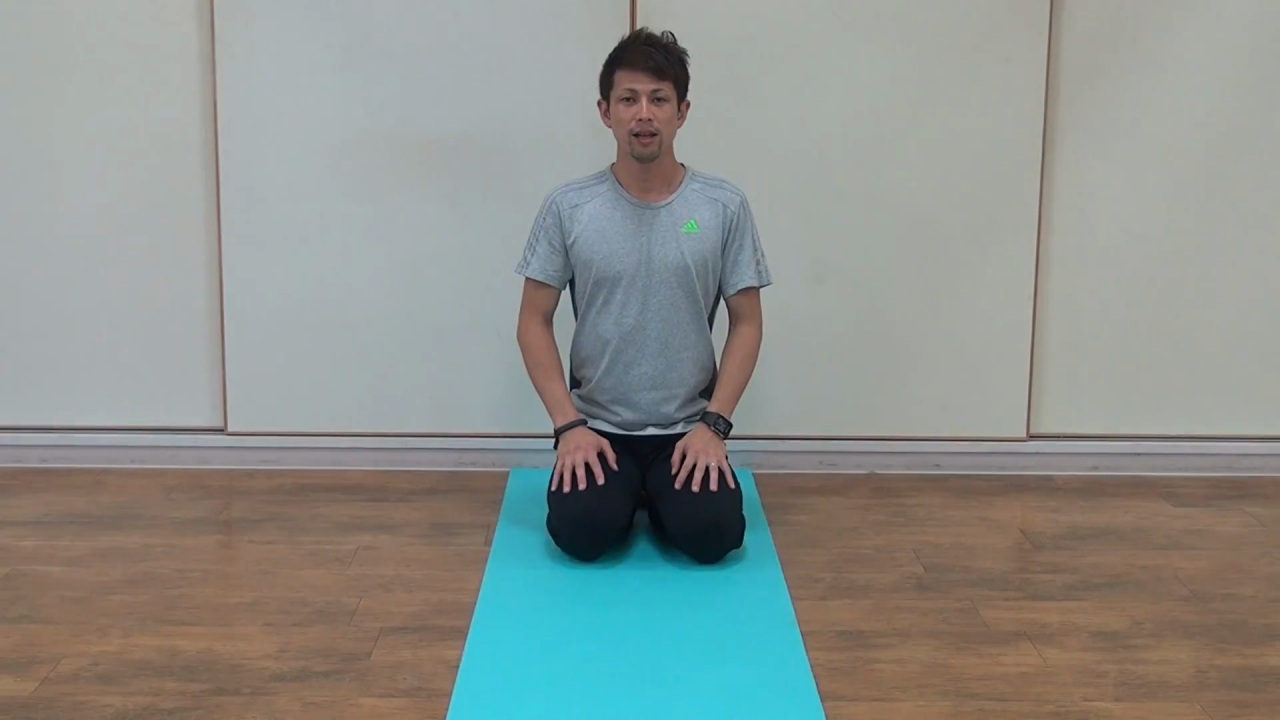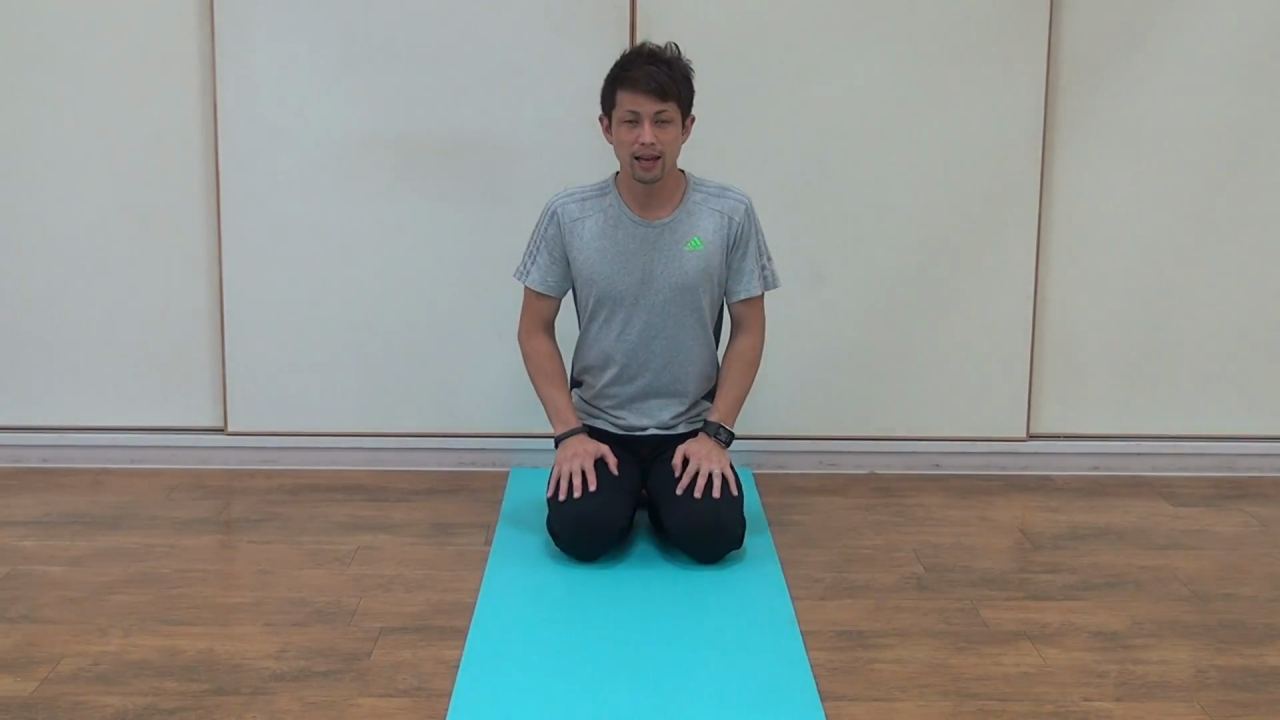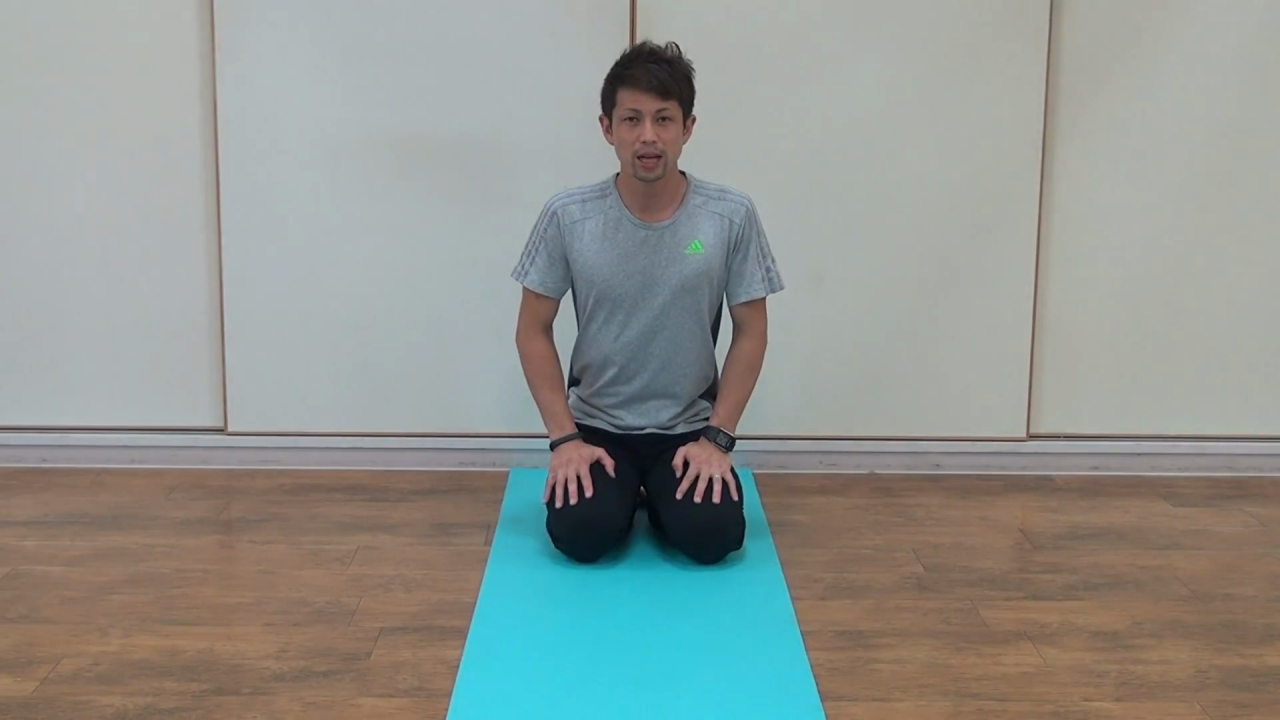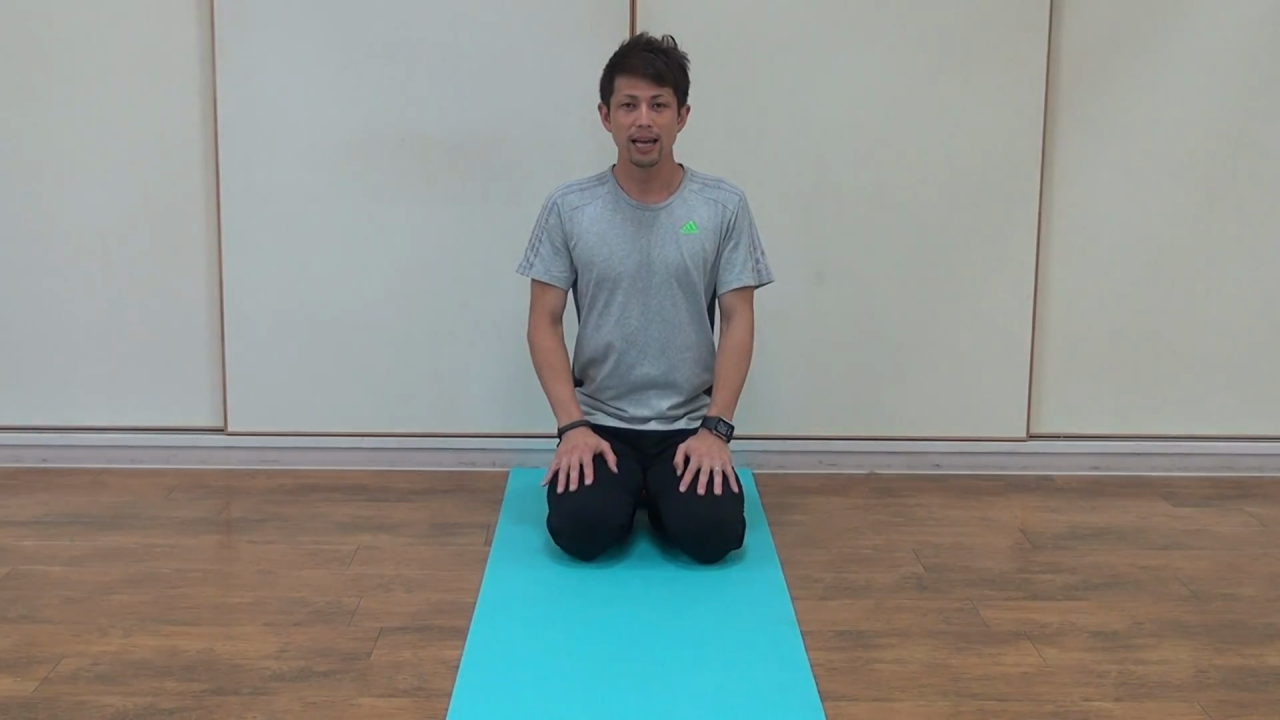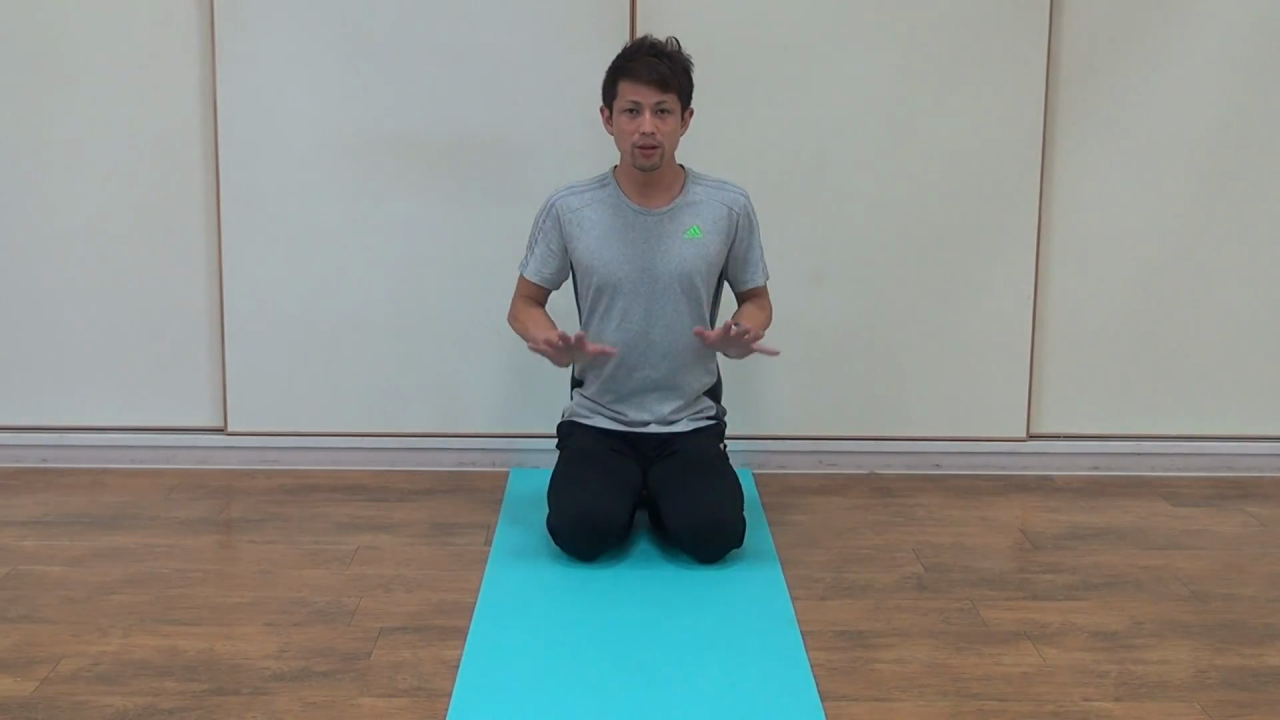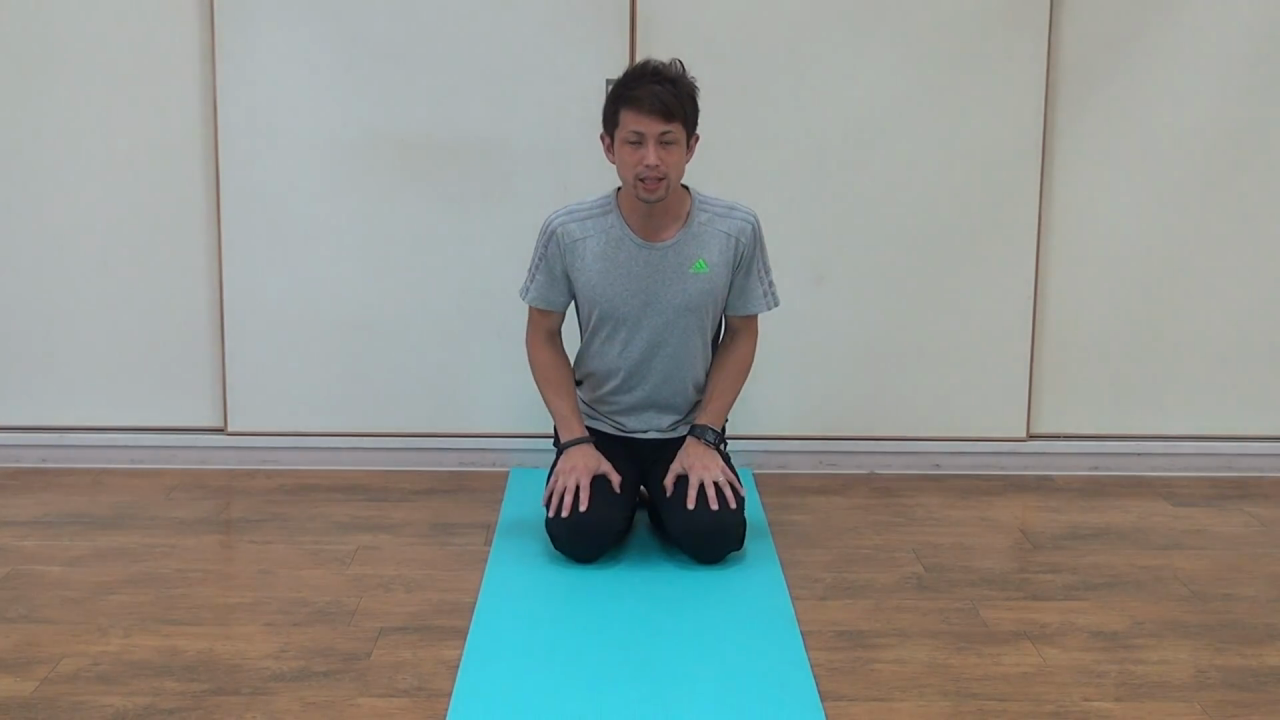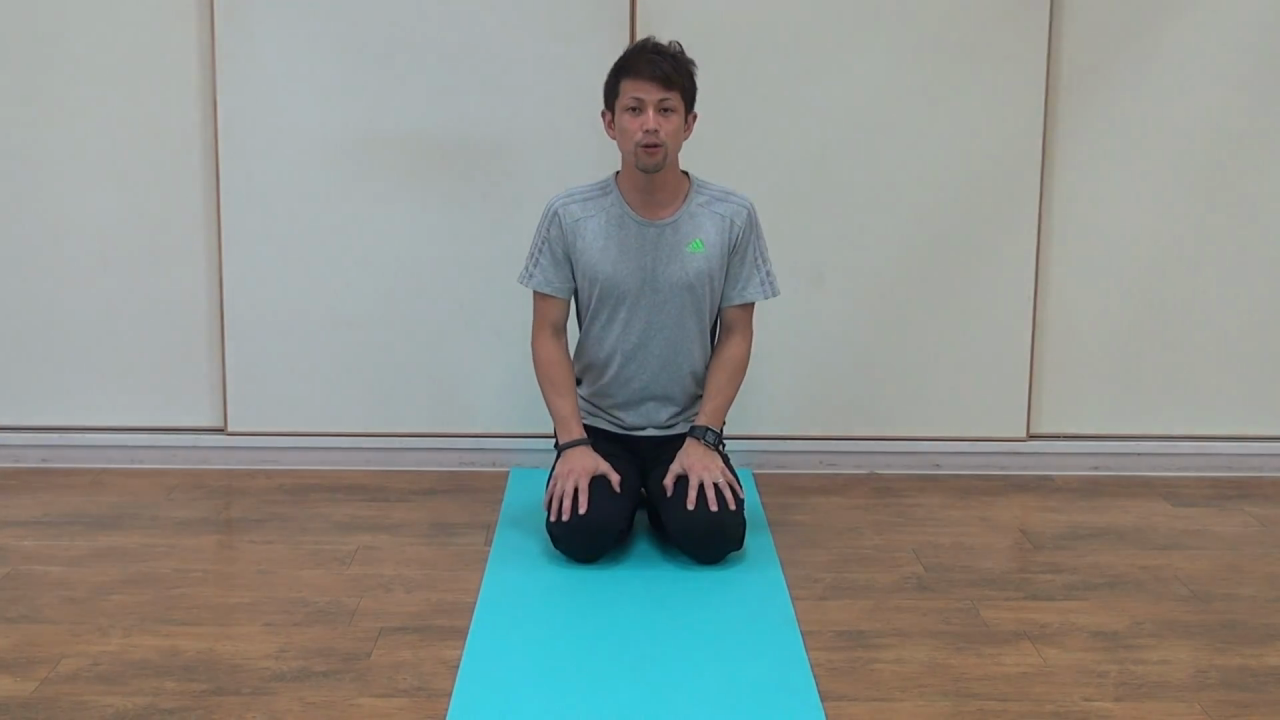
dt=0.7s
person 1, frame 1
left shoulder: (724, 206)
right shoulder: (567, 207)
left elbow: (746, 323)
right elbow: (535, 322)
left wrist: (714, 422)
right wrist: (568, 424)
left hip: (688, 427)
right hip: (596, 425)
left knee: (712, 534)
right knee: (581, 531)
left ankle: (659, 494)
right ankle: (625, 492)
person 1, frame 2
left shoulder: (730, 214)
right shoulder: (567, 216)
left elbow: (748, 330)
right elbow: (536, 330)
left wrist: (716, 432)
right wrist: (569, 431)
left hip: (689, 426)
right hip: (599, 425)
left knee: (711, 535)
right knee: (582, 532)
left ankle: (661, 495)
right ankle: (625, 494)
person 1, frame 3
left shoulder: (732, 216)
right shoulder: (566, 216)
left elbow: (751, 332)
right elbow: (533, 331)
left wrist: (717, 437)
right wrist: (564, 437)
left hip: (689, 425)
right hip: (597, 424)
left knee: (711, 536)
right knee: (580, 534)
left ankle: (660, 495)
right ankle: (626, 495)
person 1, frame 4
left shoulder: (724, 206)
right shoulder: (567, 208)
left elbow: (737, 322)
right elbow: (544, 323)
left wrist: (716, 427)
right wrist: (572, 425)
left hip: (689, 422)
right hip: (599, 420)
left knee: (712, 534)
right knee: (580, 531)
left ankle: (659, 496)
right ankle: (626, 493)
person 1, frame 5
left shoulder: (729, 207)
right shoulder: (567, 209)
left elbow: (756, 299)
right elbow: (525, 305)
left wrist: (739, 336)
right wrist: (555, 344)
left hip: (691, 422)
right hip: (597, 420)
left knee: (712, 534)
right knee: (582, 531)
left ankle: (658, 493)
right ankle: (626, 492)
person 1, frame 6
left shoulder: (737, 231)
right shoulder: (566, 233)
left elbow: (740, 335)
right elbow: (543, 337)
left wrist: (704, 436)
right wrist: (574, 440)
left hip: (688, 429)
right hip: (599, 426)
left knee: (713, 537)
right knee: (579, 535)
left ankle: (660, 499)
right ankle: (624, 497)
person 1, frame 7
left shoulder: (732, 218)
right shoulder: (568, 216)
left elbow: (735, 334)
right elbow: (548, 333)
left wrist: (703, 437)
right wrist: (573, 441)
left hip: (687, 427)
right hip: (599, 425)
left knee: (711, 536)
right knee: (582, 534)
left ankle: (658, 495)
right ankle: (625, 495)
